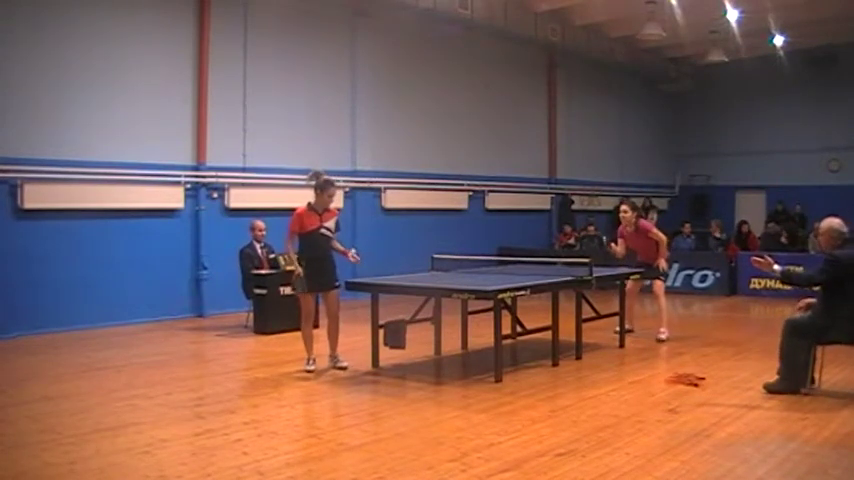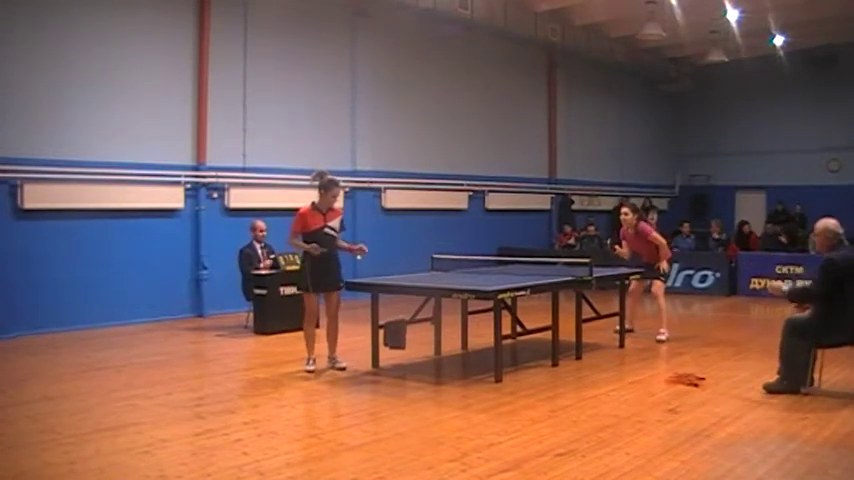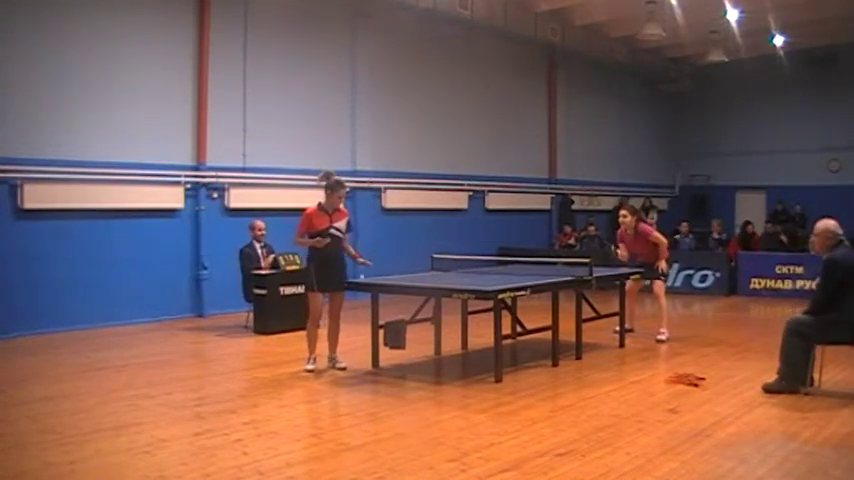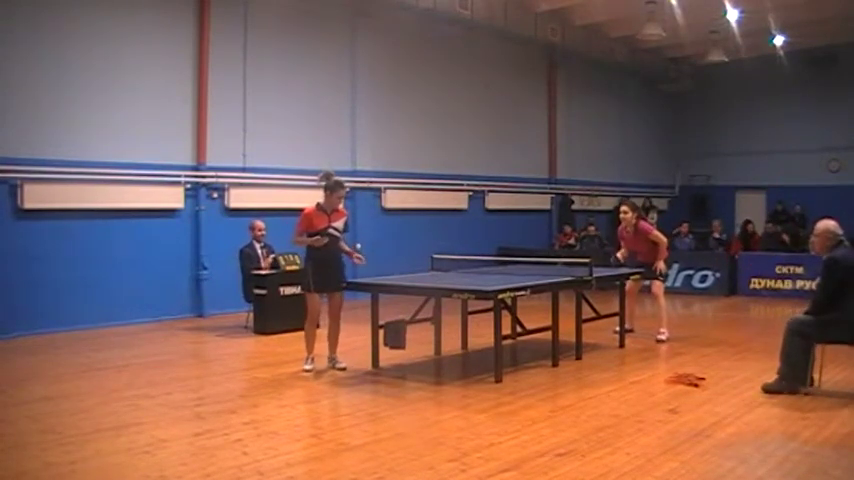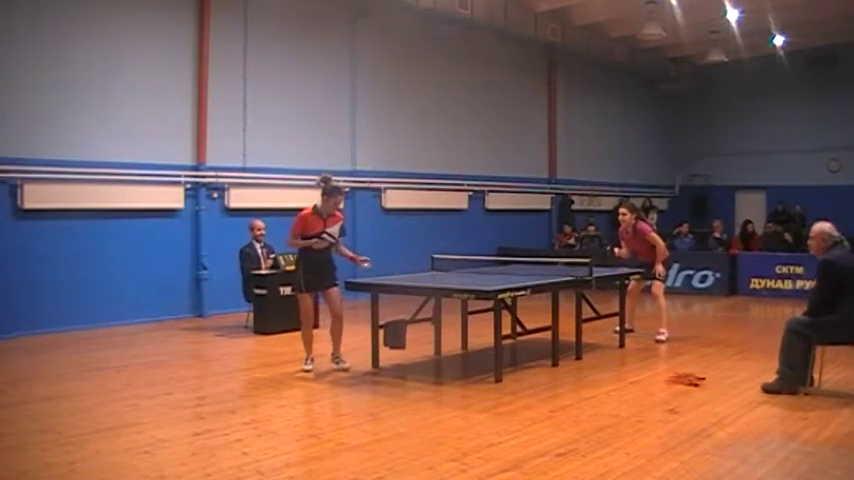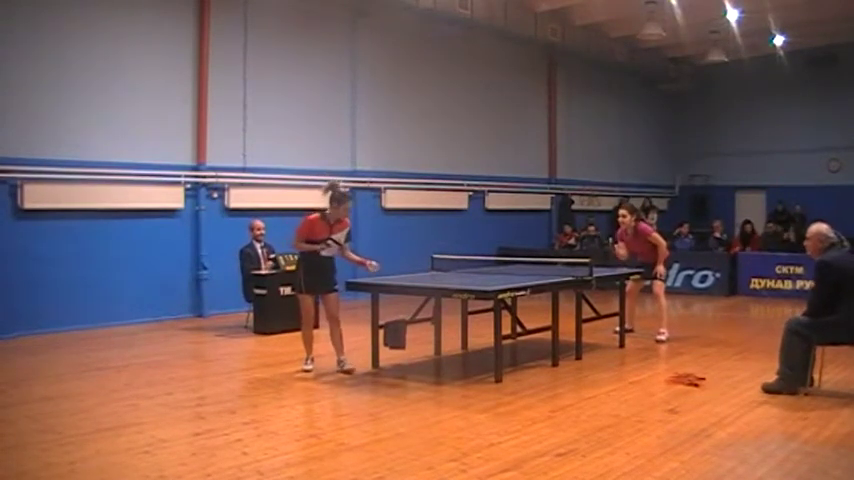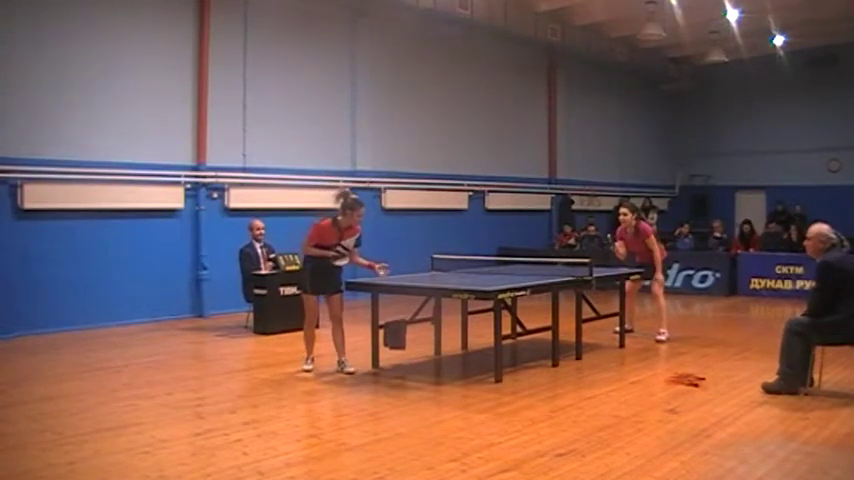
dt=0.3s
person 1, frame 1
left shoulder: (333, 214)
right shoulder: (301, 214)
right elbow: (289, 242)
left wrist: (346, 252)
right wrist: (296, 265)
left hip: (328, 268)
right hip: (307, 269)
left knee: (334, 315)
right knee: (308, 317)
left ankle: (334, 356)
right ankle: (310, 358)
person 1, frame 2
left shoulder: (337, 214)
right shoulder: (304, 214)
right elbow: (292, 239)
left wrist: (352, 248)
right wrist: (307, 247)
left hip: (332, 268)
right hip: (312, 268)
left knee: (333, 316)
right knee: (311, 316)
left ankle: (332, 356)
right ankle: (311, 357)
person 1, frame 3
left shoulder: (344, 214)
right shoulder: (311, 214)
right elbow: (298, 239)
left wrist: (356, 257)
right wrist: (313, 242)
left hip: (338, 267)
right hip: (317, 268)
left knee: (335, 316)
right knee: (315, 316)
left ankle: (333, 356)
right ankle: (311, 357)
person 1, frame 4
left shoulder: (342, 215)
right shoulder: (310, 214)
right elbow: (297, 239)
left wrist: (352, 253)
right wrist: (312, 240)
left hip: (336, 268)
right hip: (315, 269)
left knee: (335, 317)
right knee: (313, 317)
left ankle: (332, 357)
right ankle: (309, 357)
person 1, frame 5
left shoulder: (338, 219)
right shoulder: (305, 216)
left elbow: (338, 245)
right elbow: (291, 242)
left wrist: (355, 258)
right wrist: (310, 243)
left hip: (327, 270)
right hip: (307, 270)
left knee: (338, 314)
right knee: (307, 319)
left ankle: (336, 355)
right ankle: (309, 357)
person 1, frame 6
left shoulder: (345, 225)
right shoulder: (311, 221)
left elbow: (345, 252)
right elbow: (296, 244)
left wrist: (364, 262)
right wrist: (316, 247)
left hip: (327, 273)
right hip: (307, 273)
left knee: (334, 318)
right knee: (308, 319)
left ankle: (341, 360)
right ankle: (309, 357)
person 1, frame 7
left shoulder: (355, 231)
right shoulder: (323, 226)
left elbow: (354, 257)
right elbow: (306, 249)
left wrist: (373, 266)
right wrist: (327, 253)
left hip: (333, 275)
right hip: (314, 273)
left knee: (337, 318)
right knee: (311, 319)
left ankle: (342, 360)
right ankle: (309, 357)
person 2, frame 1
left shoulder: (838, 257)
left elbow: (811, 279)
left wrist: (775, 269)
right wrist: (817, 302)
left knee: (793, 325)
right knee: (802, 322)
left ankle: (790, 380)
right ankle: (800, 376)
person 2, frame 2
left shoulder: (833, 260)
left elbow: (815, 291)
left wrist: (785, 290)
right wrist: (810, 302)
left knee: (793, 325)
right knee: (803, 321)
left ankle: (790, 380)
right ankle: (801, 376)
person 2, frame 3
left shoulder: (834, 260)
left elbow: (824, 297)
left wrist: (806, 314)
right wrist: (808, 313)
left knee: (795, 325)
right knee: (803, 323)
left ankle: (789, 380)
right ankle: (800, 377)
person 2, frame 4
left shoulder: (834, 259)
left elbow: (823, 297)
left wrist: (807, 314)
right wrist: (809, 314)
left knee: (796, 325)
right knee: (803, 324)
left ankle: (789, 380)
right ankle: (800, 377)
person 2, frame 5
left shoulder: (829, 261)
left elbow: (820, 299)
left wrist: (806, 315)
right wrist: (808, 315)
left knee: (795, 326)
right knee: (803, 324)
left ankle: (788, 380)
right ankle: (800, 377)
person 2, frame 6
left shoulder: (826, 262)
left elbow: (818, 302)
left wrist: (805, 316)
right wrist: (807, 316)
left knee: (795, 326)
right knee: (803, 325)
left ankle: (788, 381)
right ankle: (801, 377)
person 2, frame 7
left shoulder: (827, 263)
left elbow: (819, 303)
left wrist: (805, 316)
right wrist: (807, 315)
left knee: (795, 326)
right knee: (803, 325)
left ankle: (788, 381)
right ankle: (801, 376)
person 3, frame 1
left shoulder: (643, 225)
right shoulder: (622, 230)
left elbow: (662, 239)
right elbow: (621, 252)
left wrist: (661, 258)
right wrist: (613, 248)
left hip: (657, 261)
right hip: (643, 261)
left knee: (658, 291)
right knee: (629, 291)
left ankle: (663, 330)
right ankle: (628, 324)
person 3, frame 2
left shoulder: (642, 228)
right shoulder: (624, 232)
left elbow: (663, 243)
right elbow: (627, 254)
left wrist: (663, 260)
right wrist: (619, 251)
left hip: (660, 262)
right hip: (646, 261)
left knee: (657, 292)
right knee: (633, 291)
left ankle: (663, 330)
right ankle: (629, 324)
person 3, frame 3
left shoulder: (642, 229)
right shoulder: (621, 233)
left elbow: (663, 242)
right elbow: (626, 256)
left wrist: (661, 260)
right wrist: (620, 254)
left hip: (657, 262)
right hip: (642, 262)
left knee: (658, 292)
right knee: (629, 290)
left ankle: (664, 330)
right ankle: (628, 324)
person 3, frame 4
left shoulder: (643, 227)
right shoulder: (622, 230)
left elbow: (663, 241)
right elbow: (626, 249)
left wrist: (660, 260)
right wrist: (620, 254)
left hip: (656, 261)
right hip: (641, 261)
left knee: (657, 292)
right knee: (629, 290)
left ankle: (664, 330)
right ankle: (628, 325)
person 3, frame 5
left shoulder: (641, 228)
right shoulder: (622, 231)
left elbow: (660, 244)
right elbow: (627, 252)
left wrist: (658, 263)
right wrist: (618, 252)
left hip: (658, 261)
right hip: (644, 261)
left knee: (657, 292)
right knee: (631, 290)
left ankle: (663, 330)
right ankle: (629, 325)
person 3, frame 6
left shoulder: (642, 228)
right shoulder: (621, 233)
left elbow: (662, 244)
right elbow: (624, 256)
left wrist: (660, 264)
right wrist: (616, 250)
left hip: (658, 261)
right hip: (643, 262)
left knee: (658, 292)
right knee: (630, 291)
left ankle: (664, 330)
right ankle: (629, 325)
person 3, frame 7
left shoulder: (643, 228)
right shoulder: (621, 231)
left elbow: (656, 250)
right elbow: (622, 255)
left wrist: (658, 272)
right wrist: (616, 248)
left hip: (657, 262)
right hip: (641, 262)
left knee: (657, 292)
right knee: (629, 291)
left ankle: (663, 330)
right ankle: (628, 325)
